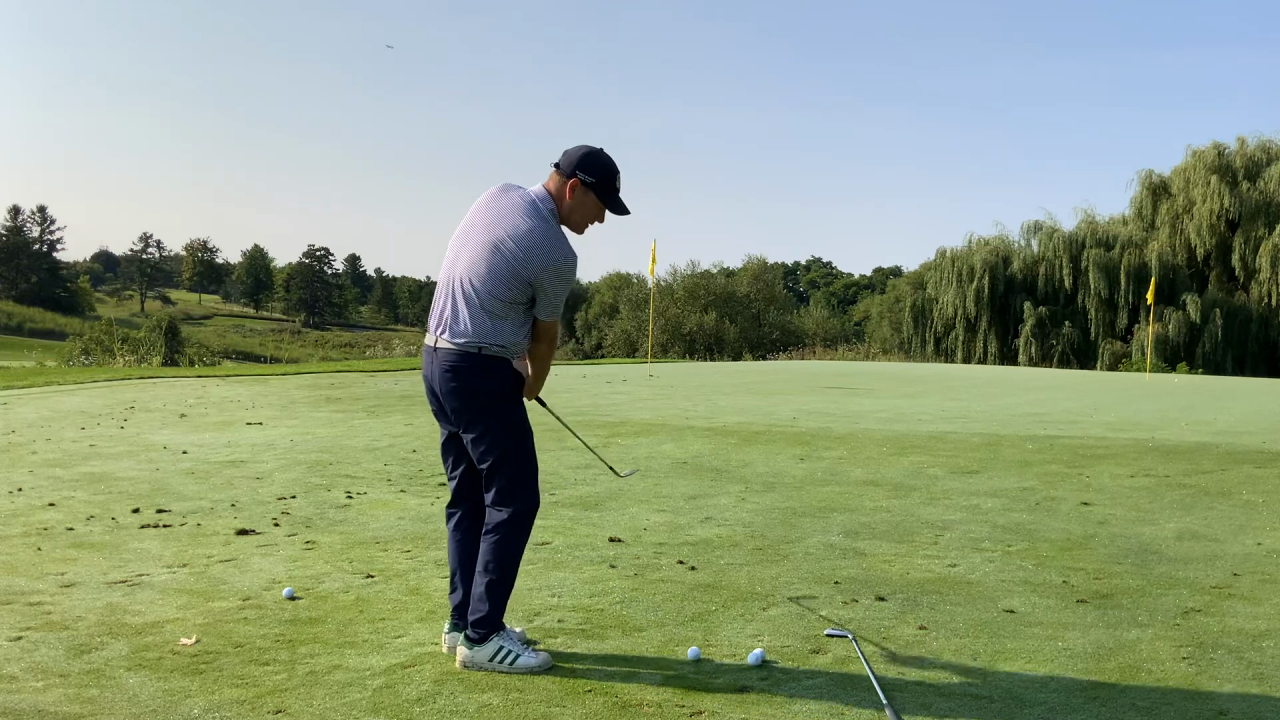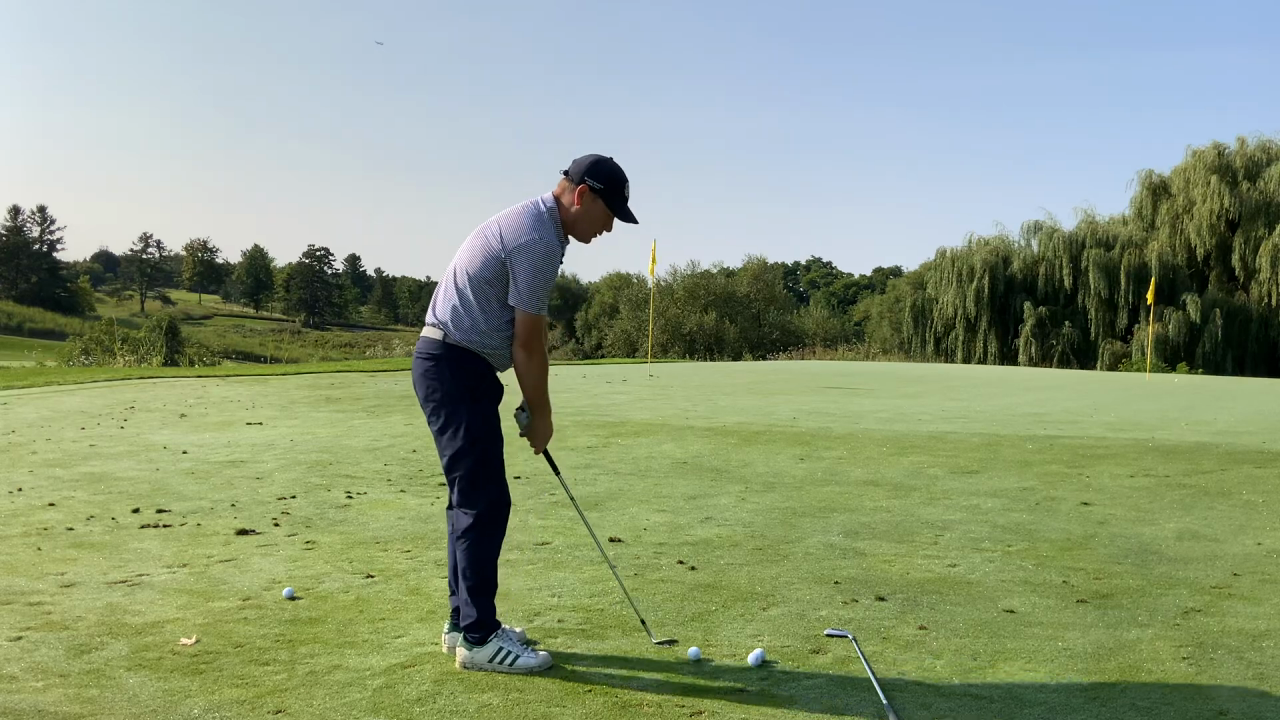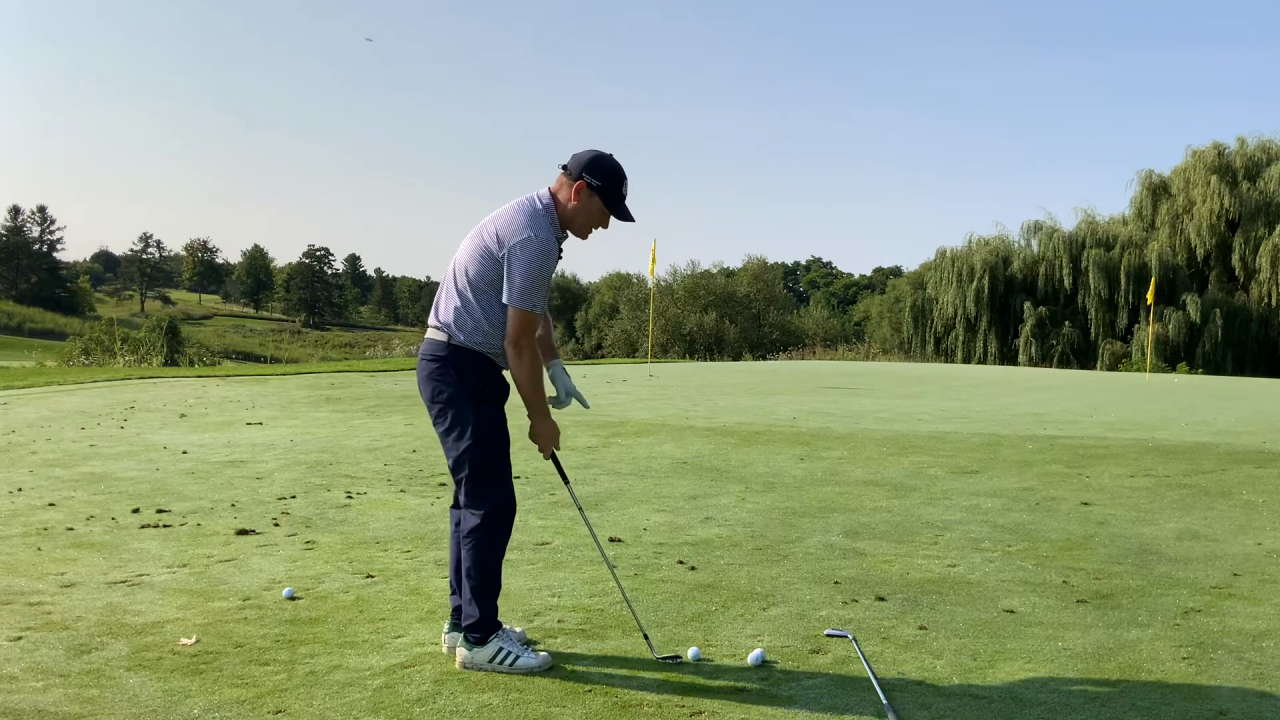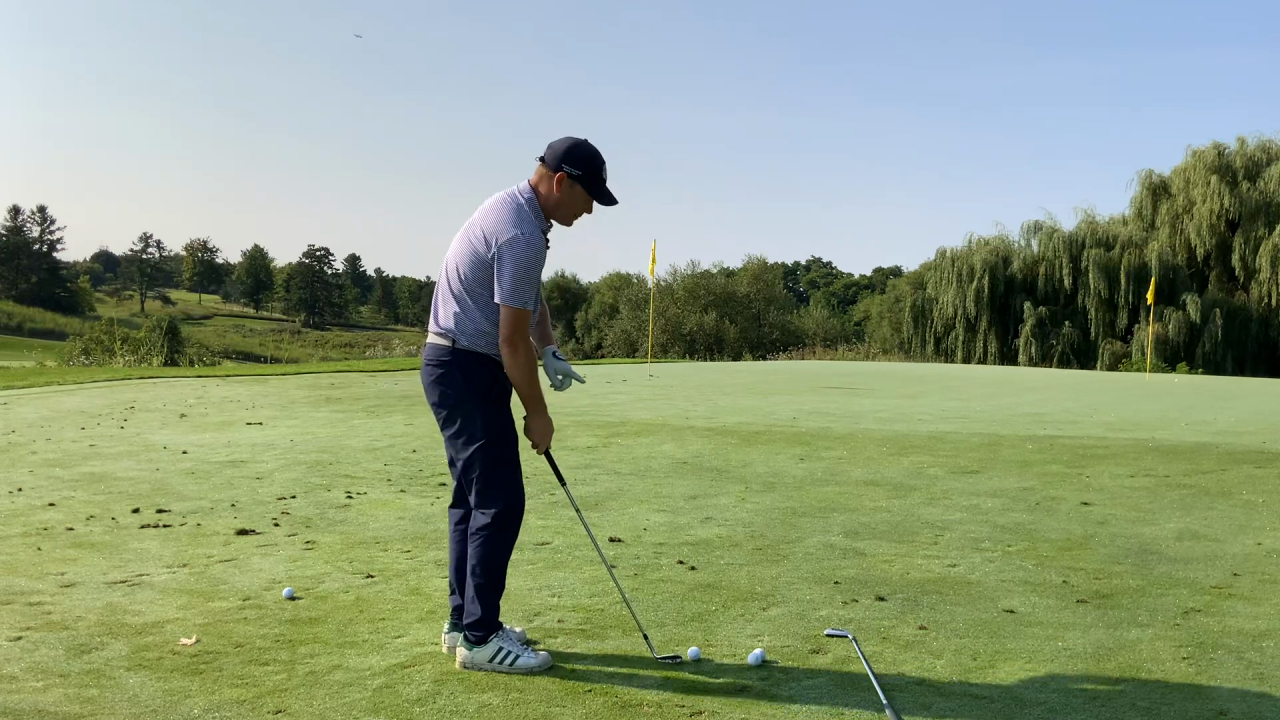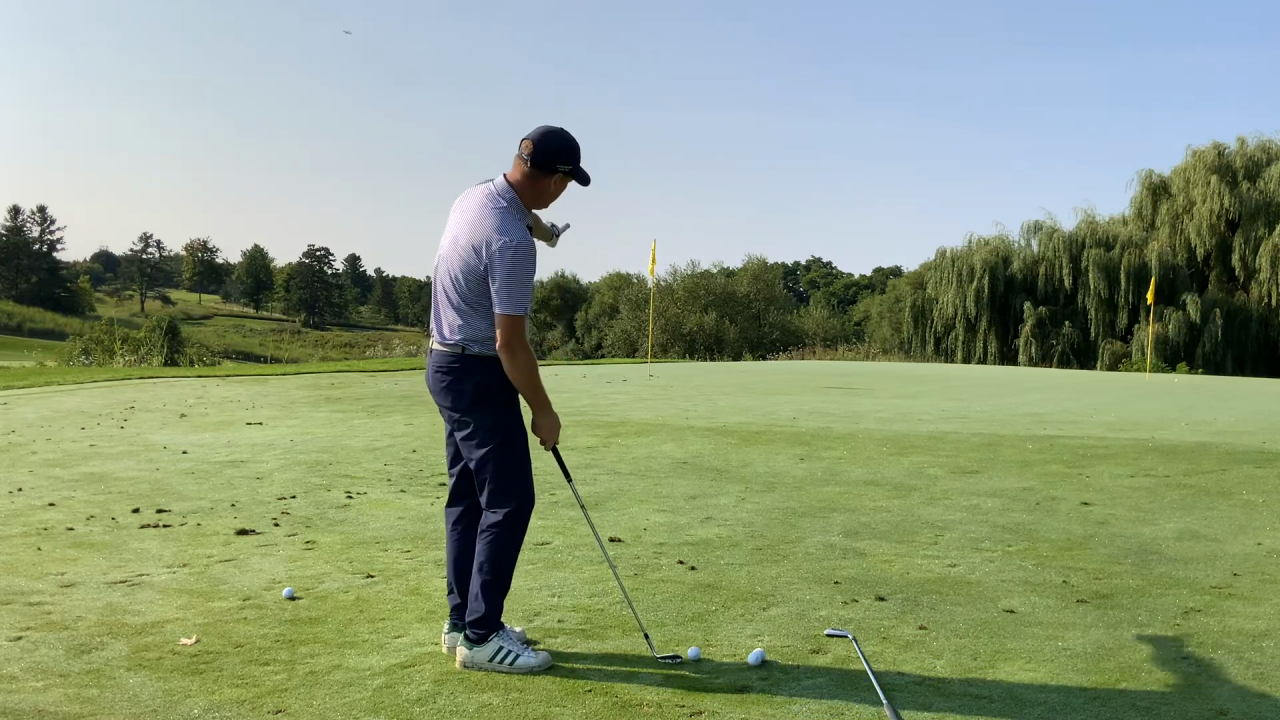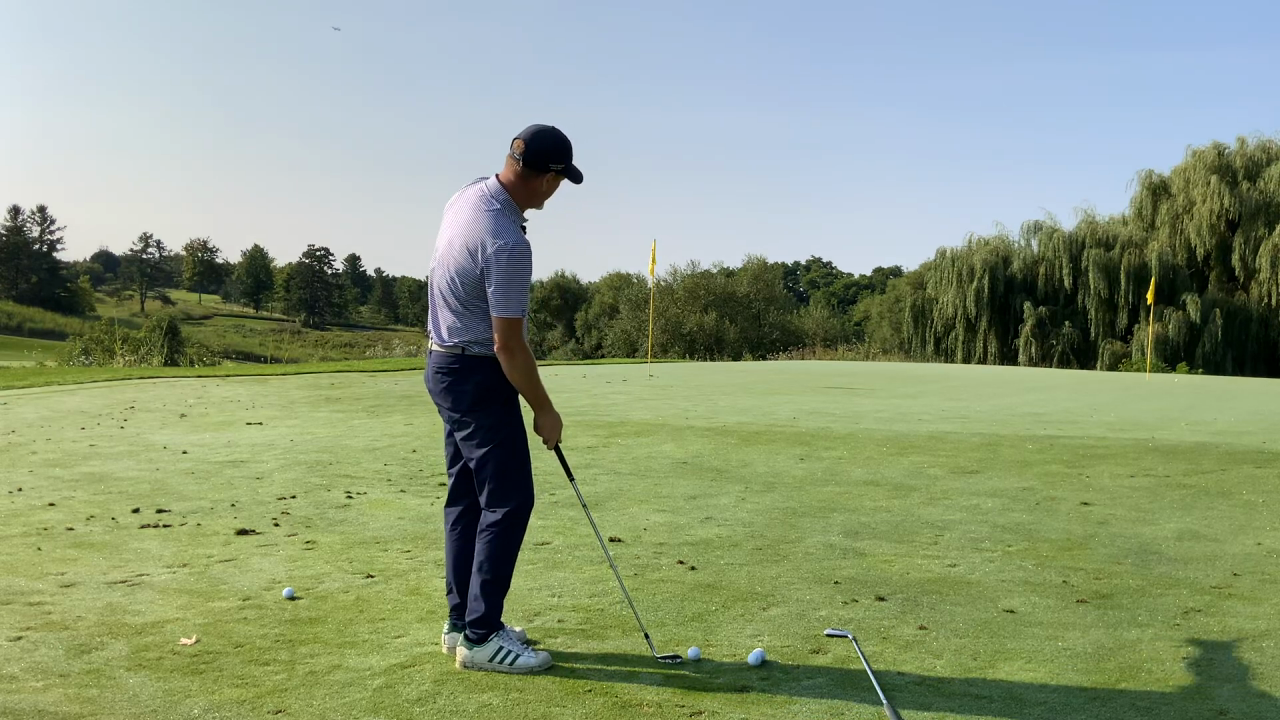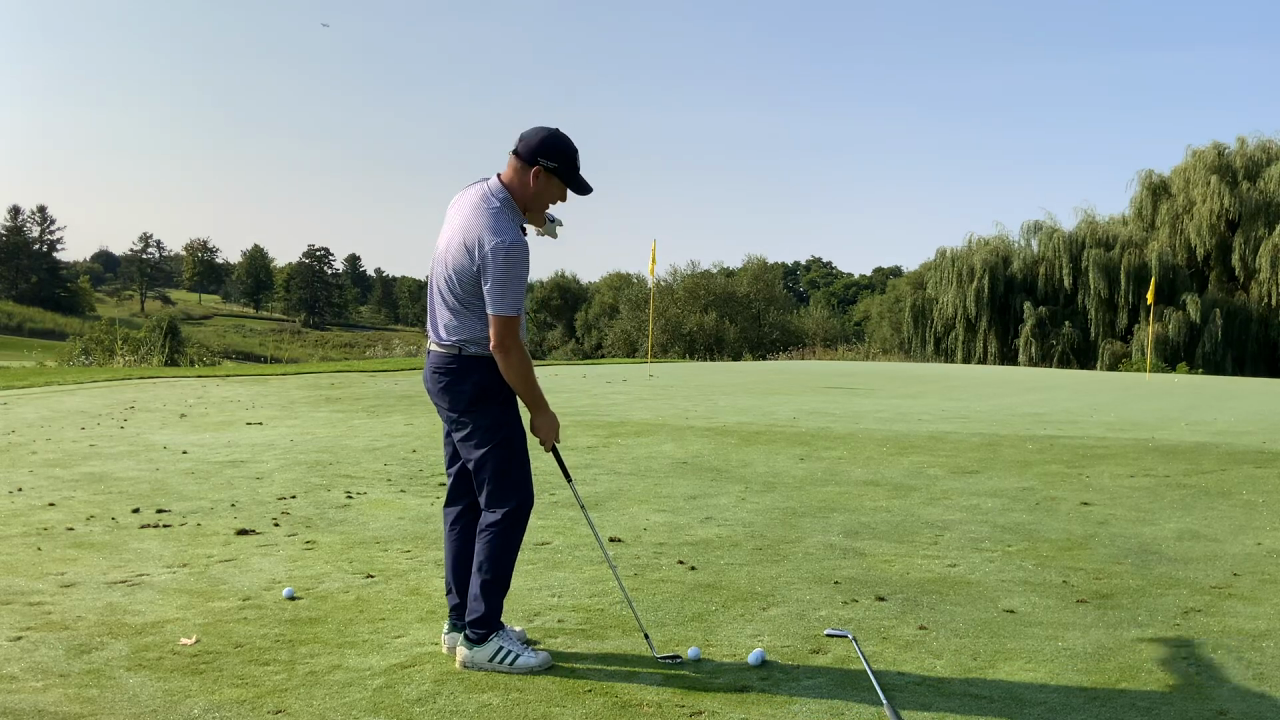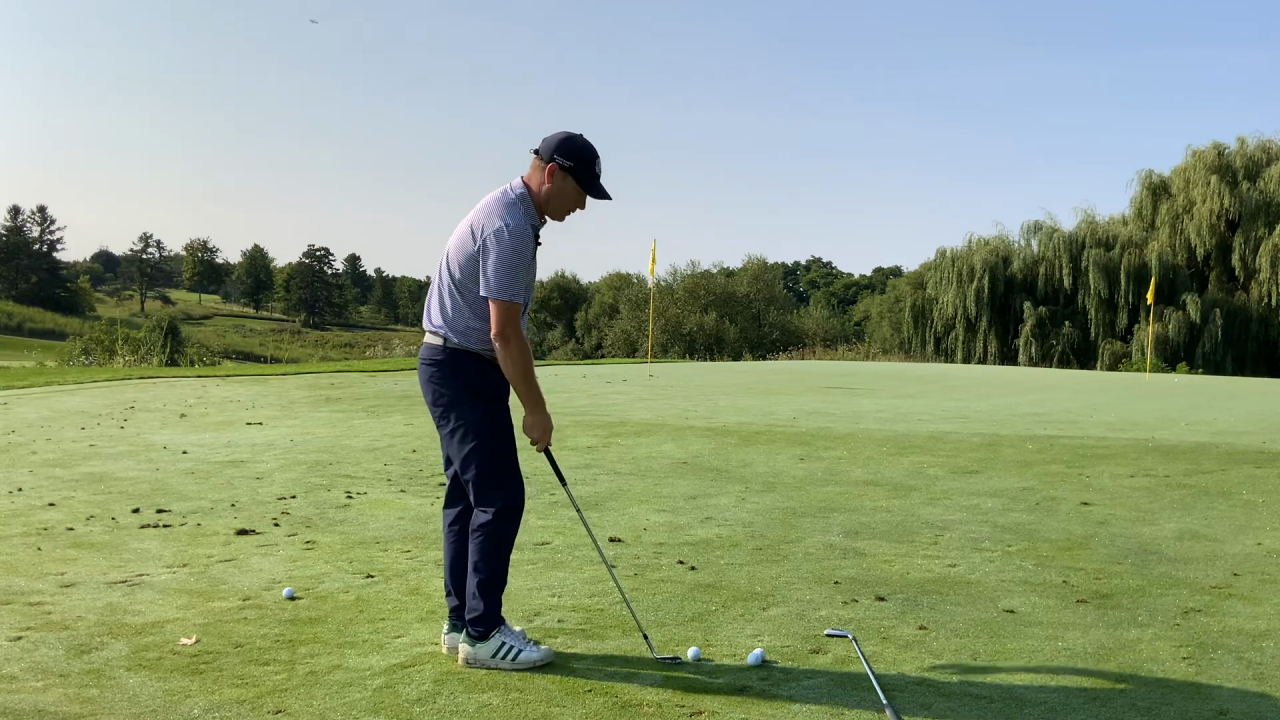
dt=0.4s
person 1, frame 1
left shoulder: (501, 195)
right shoulder: (555, 252)
right elbow: (544, 336)
left wrist: (519, 361)
right wrist: (536, 378)
left hip: (442, 362)
right hip: (480, 375)
left knee: (470, 497)
right knee: (513, 501)
left ankle: (464, 622)
right ankle: (481, 637)
person 1, frame 2
left shoulder: (536, 224)
right shoulder: (538, 240)
left elbow: (532, 331)
right elbow: (527, 345)
left wrist: (533, 403)
right wrist: (542, 416)
left hip: (454, 367)
right hip: (454, 368)
left knee: (470, 498)
right knee: (485, 501)
left ankle: (466, 621)
right ankle: (478, 637)
person 1, frame 3
left shoulder: (534, 220)
right shoulder: (534, 237)
left elbow: (535, 314)
right elbow: (518, 342)
left wrist: (558, 370)
right wrist: (541, 417)
left hip: (457, 366)
right hip: (461, 370)
left knee: (475, 498)
right knee: (491, 502)
left ankle: (465, 621)
right ankle: (479, 637)
person 1, frame 4
left shoulder: (510, 206)
right shoulder: (522, 235)
left elbow: (530, 303)
right elbow: (513, 340)
left wrist: (552, 356)
right wrist: (537, 413)
left hip: (453, 366)
right hip: (468, 372)
left knee: (474, 499)
right knee: (499, 502)
left ankle: (464, 622)
right ankle: (479, 637)
person 1, frame 5
left shoulder: (478, 194)
right shoulder: (510, 241)
right elbow: (510, 343)
left wrist: (546, 232)
right wrist: (543, 411)
left hip: (450, 366)
right hip: (478, 376)
left knee: (469, 497)
right knee: (508, 501)
left ankle: (463, 621)
right ankle: (479, 636)
person 1, frame 6
left shoulder: (469, 195)
right shoulder: (507, 243)
right elbow: (508, 345)
right wrist: (545, 411)
left hip: (449, 365)
right hip: (478, 376)
left knee: (468, 498)
right knee: (507, 501)
left ankle: (463, 621)
right ankle: (480, 636)
person 1, frame 7
left shoulder: (472, 195)
right shoulder: (504, 241)
right elbow: (505, 344)
left wrist: (531, 218)
right wrist: (541, 410)
left hip: (449, 366)
right hip: (475, 376)
left knee: (468, 497)
right knee: (507, 500)
left ankle: (463, 621)
right ankle: (481, 636)
person 1, frame 8
left shoulder: (509, 209)
right shoulder: (510, 227)
right elbow: (504, 333)
right wrist: (536, 409)
left hip: (460, 368)
right hip: (462, 372)
left knee: (467, 497)
right knee: (499, 498)
left ankle: (462, 621)
right ankle: (483, 632)
